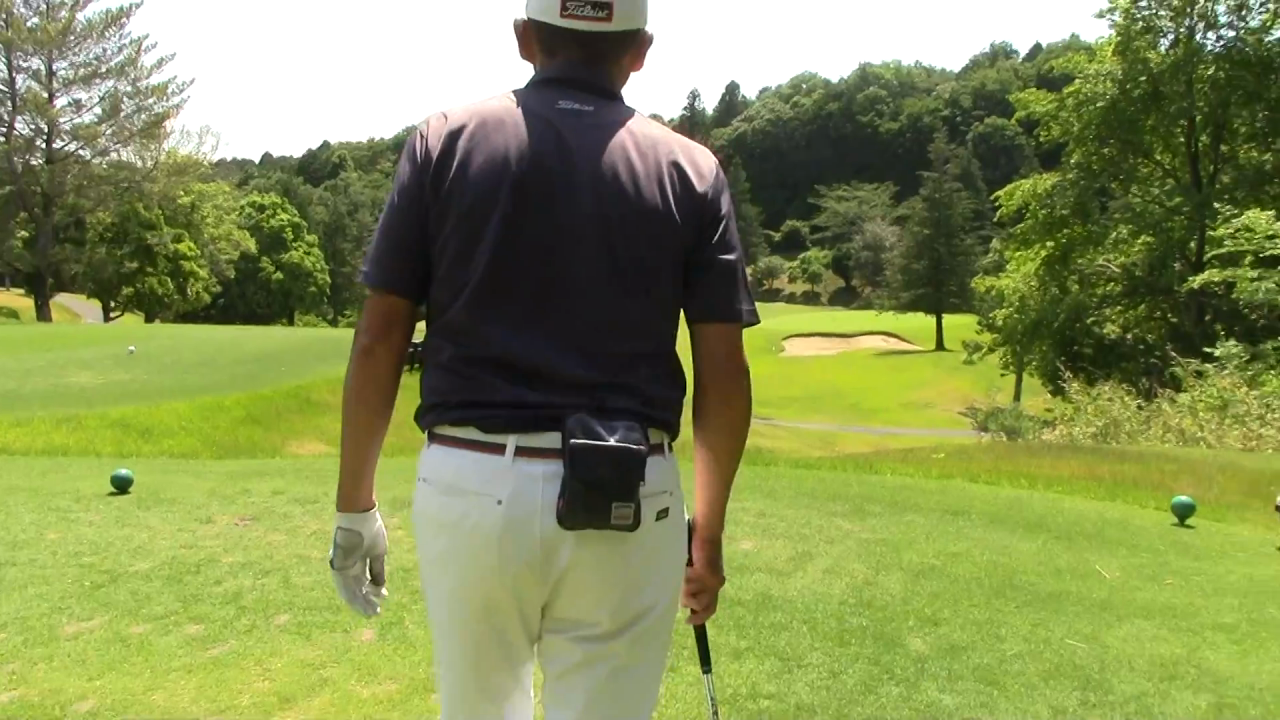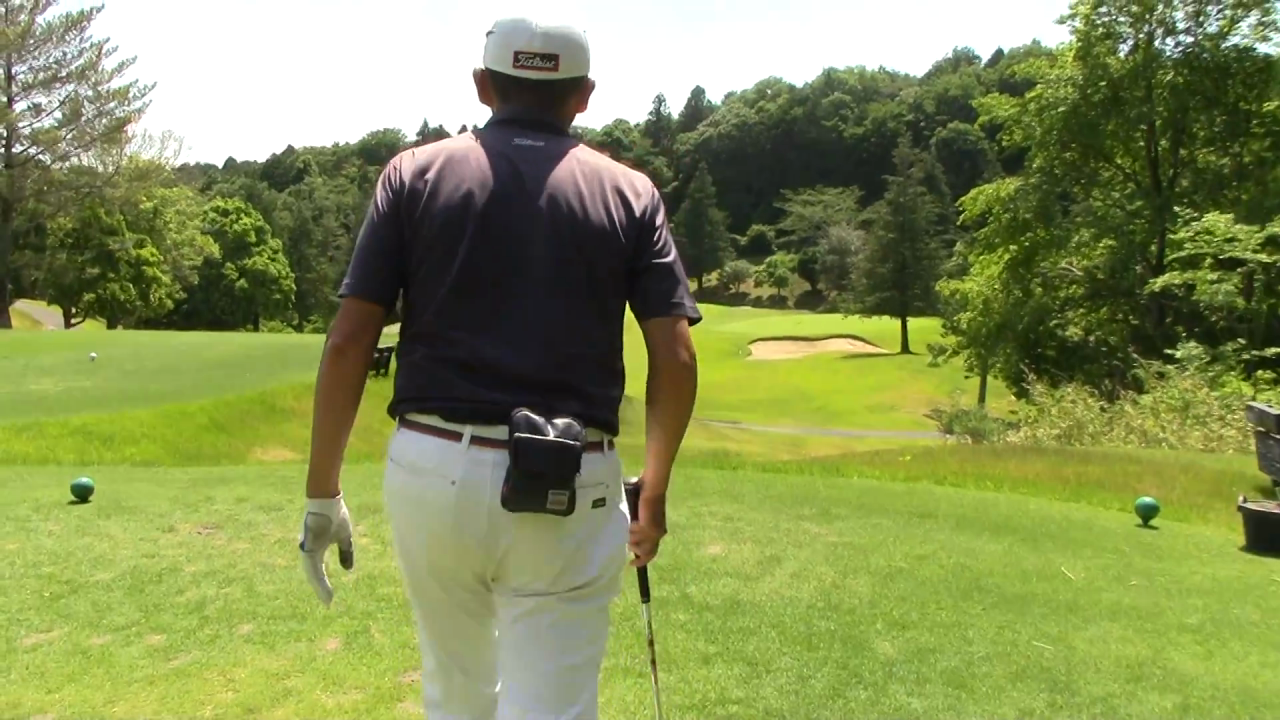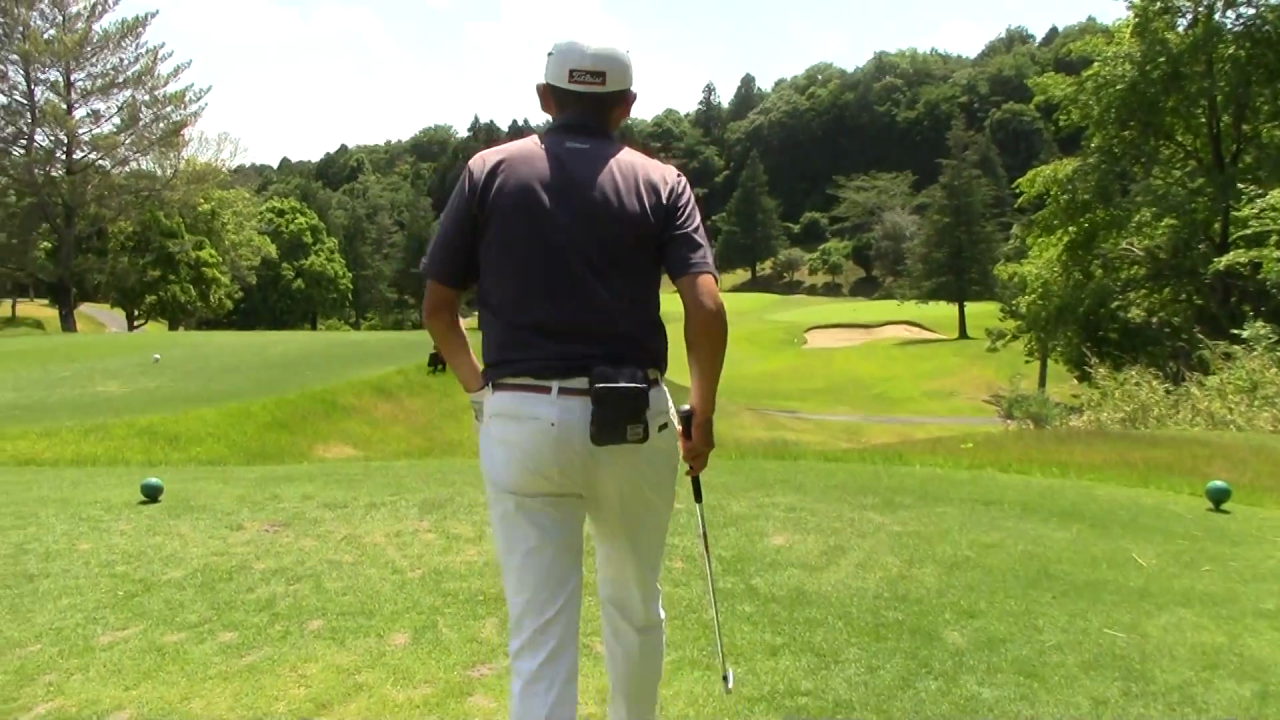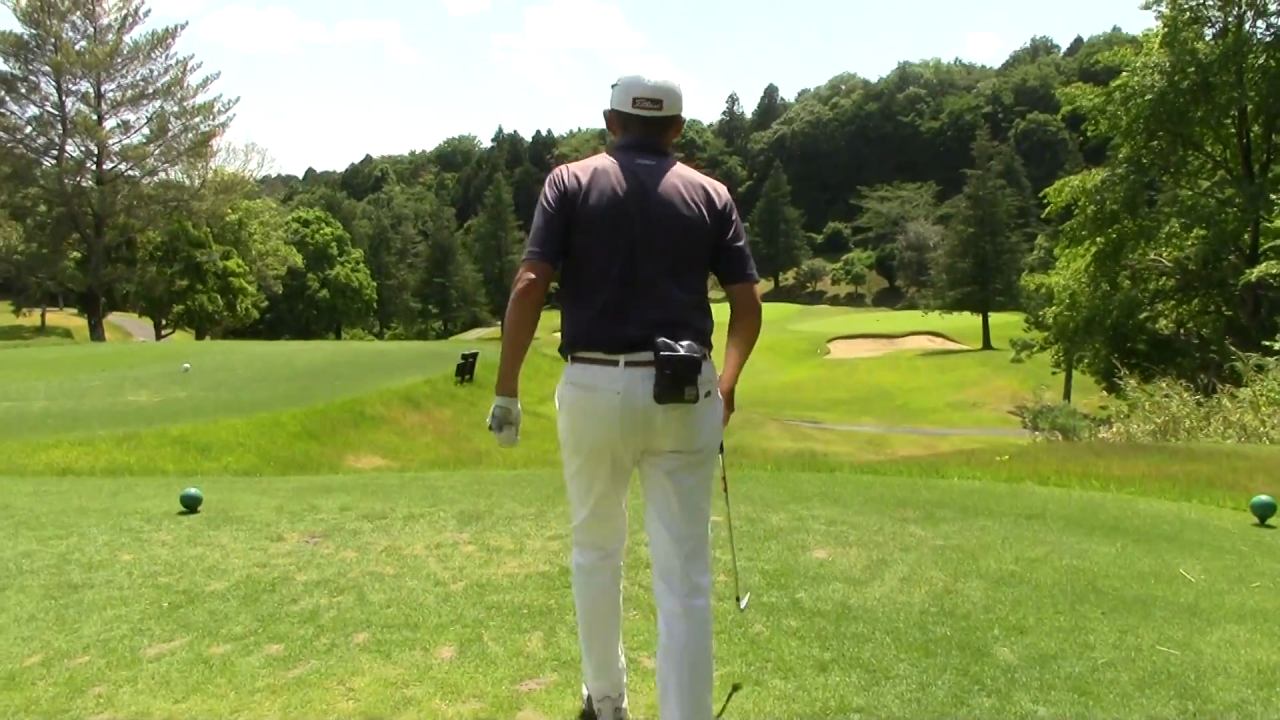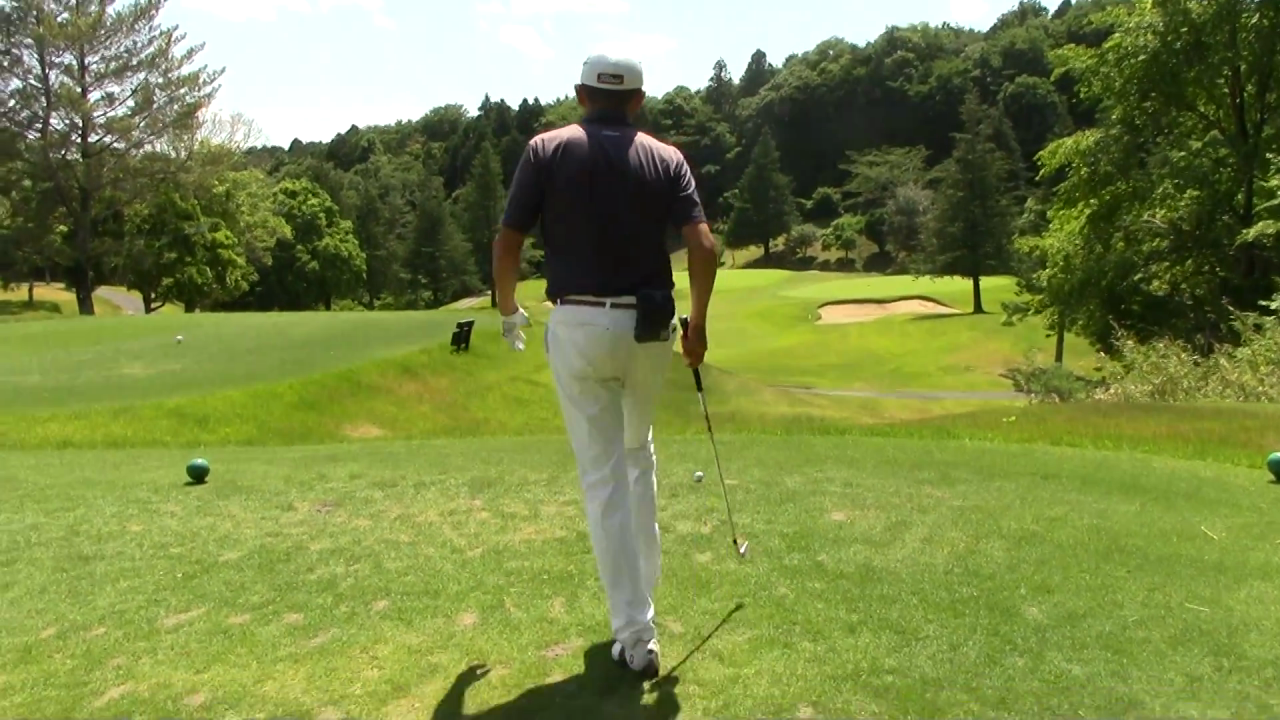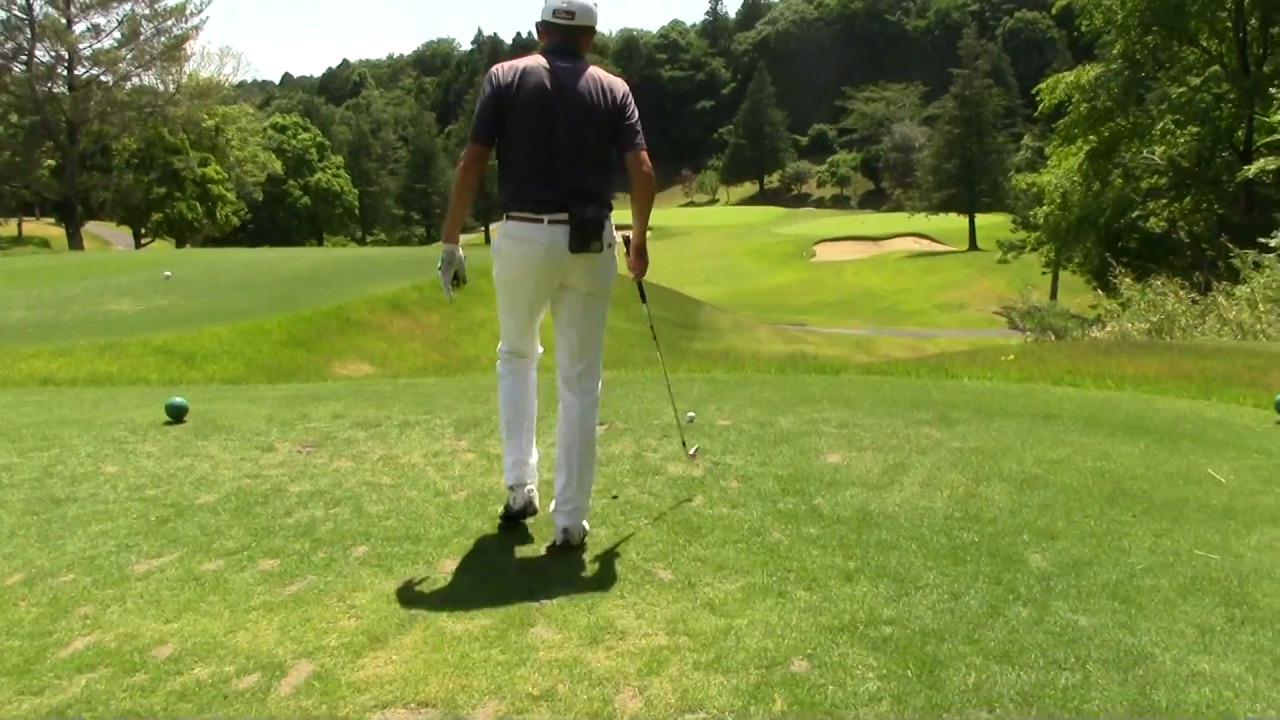
dt=0.5s
person 1, frame 1
left shoulder: (443, 141)
right shoulder: (688, 168)
left elbow: (377, 340)
right elbow: (724, 371)
left wrist: (353, 505)
right wrist: (709, 531)
left hip: (468, 489)
right hip: (624, 502)
person 1, frame 2
left shoulder: (415, 174)
right shoulder: (627, 191)
left elbow: (349, 339)
right elbow: (675, 357)
left wrist: (323, 492)
right wrist: (653, 488)
left hip: (432, 472)
right hip: (567, 486)
person 1, frame 3
left shoulder: (488, 171)
right shoulder: (660, 182)
left elbow: (437, 306)
right elbow: (705, 306)
left wrist: (478, 383)
right wrist: (703, 413)
left hip: (523, 421)
right hip: (633, 422)
left knee: (539, 641)
right knee: (633, 602)
person 1, frame 4
left shoulder: (570, 181)
right shoulder: (710, 193)
left elbow: (528, 285)
right elbow: (747, 304)
left wrist: (505, 391)
right wrist: (728, 380)
left hip: (593, 388)
right hip: (684, 392)
left knee: (595, 545)
right knee: (683, 575)
person 1, frame 5
left shoulder: (546, 150)
right shoulder: (665, 158)
left elbow: (506, 245)
right elbow: (702, 246)
left wrist: (508, 310)
right wrist: (698, 323)
left hip: (579, 327)
right hip: (649, 328)
left knee: (605, 482)
right knee: (636, 451)
left ankle: (636, 637)
right ankle: (638, 591)
person 1, frame 6
left shoulder: (506, 76)
right shoulder: (613, 88)
left elbow: (470, 161)
right elbow: (642, 170)
left wrist: (450, 241)
right wrist: (640, 240)
left hip: (523, 239)
right hip: (591, 243)
left knee: (517, 358)
right knee: (580, 383)
left ankle: (519, 486)
right ankle: (571, 519)
